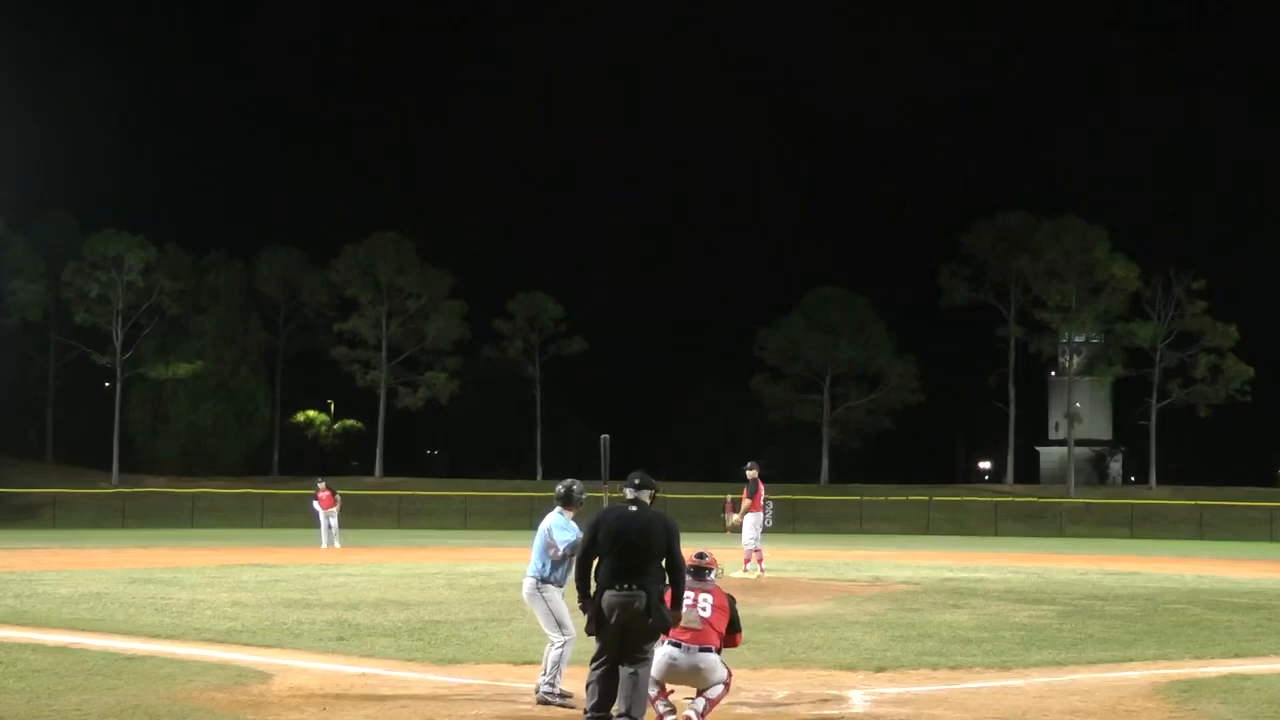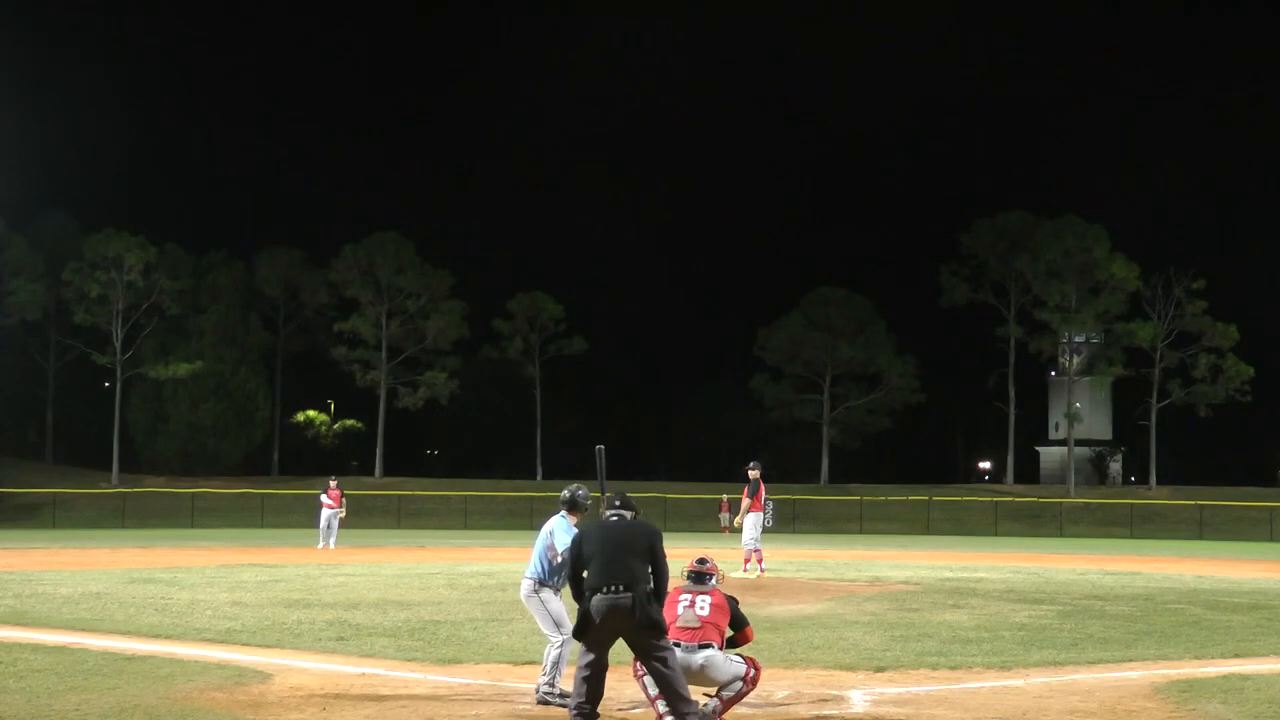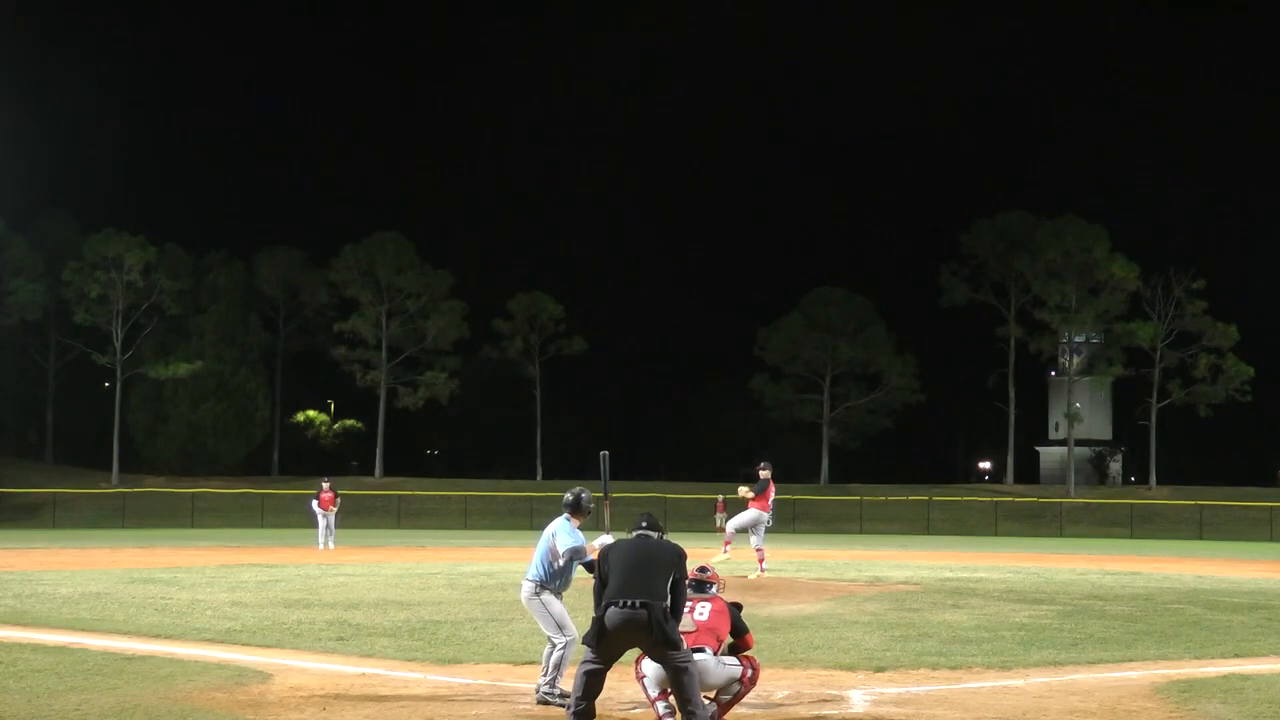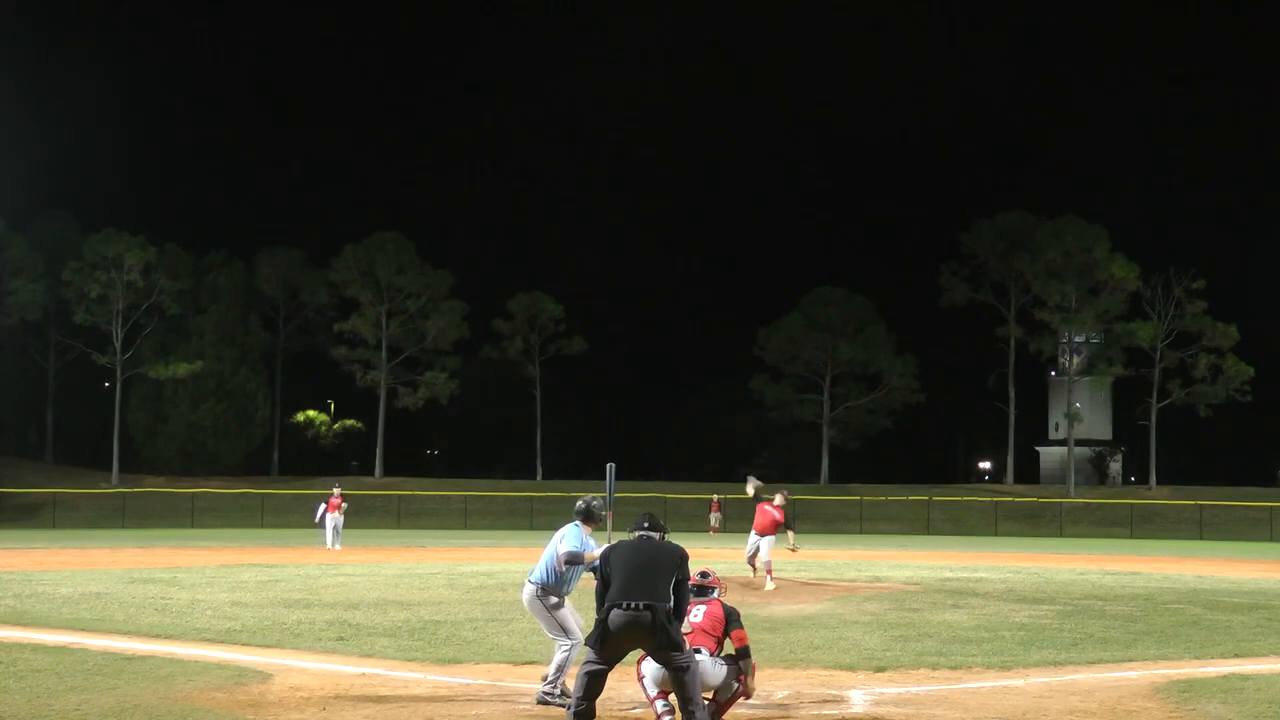
dt=1s
person 1, frame 1
left shoulder: (602, 518)
right shoulder: (664, 524)
left elbow: (584, 559)
right elbow: (676, 568)
left wrist: (584, 597)
right wrist: (676, 606)
left hip: (608, 599)
right hip: (646, 601)
left knee: (604, 661)
right knee: (637, 662)
person 1, frame 2
left shoulder: (584, 535)
right shoulder: (648, 531)
left elbow: (573, 575)
right elbow: (661, 572)
left wrist: (585, 605)
right wrist: (657, 606)
left hip: (599, 603)
right hip: (637, 603)
left knee: (590, 662)
right knee: (662, 660)
person 1, frame 3
left shoulder: (609, 551)
right shoulder: (674, 551)
left elbow: (598, 594)
right elbow: (679, 596)
left wrist: (604, 623)
right wrist: (670, 627)
left hip: (614, 616)
right hip: (653, 617)
left knee: (592, 664)
right knee: (682, 664)
person 1, frame 4
left shoulder: (611, 551)
right shoulder: (676, 552)
left elbow: (601, 596)
right elbow: (682, 597)
left wrist: (605, 624)
right wrist: (674, 628)
left hip: (616, 617)
right hip: (656, 619)
left knee: (593, 665)
right knee: (683, 665)
person 2, frame 1
left shoulder: (568, 523)
right shoulder: (556, 520)
right elbow: (572, 549)
left hip: (549, 586)
right hip: (541, 586)
left knee: (558, 635)
right knee: (566, 636)
left ankle: (546, 684)
right ankle: (548, 691)
person 2, frame 2
left shoulder: (569, 528)
right shoulder: (560, 524)
right elbow: (569, 553)
left hip: (546, 588)
right hip: (537, 588)
left knee: (558, 636)
right knee: (563, 636)
left ankle: (546, 684)
right ankle: (547, 691)
person 2, frame 3
left shoulder: (575, 532)
right shoulder: (562, 526)
left elbow: (591, 567)
right elbow: (571, 554)
right wrist: (598, 543)
left hip: (548, 591)
right hip: (538, 591)
left knee: (558, 637)
right knee: (568, 637)
left ankle: (545, 685)
right ankle: (548, 691)
person 2, frame 4
left shoulder: (589, 540)
right shoulder: (574, 532)
right elbow: (568, 558)
right wrist: (597, 555)
left hip: (554, 593)
right hip: (540, 593)
left knee: (567, 636)
right knee: (573, 640)
left ankle: (553, 676)
right ankle: (548, 692)
